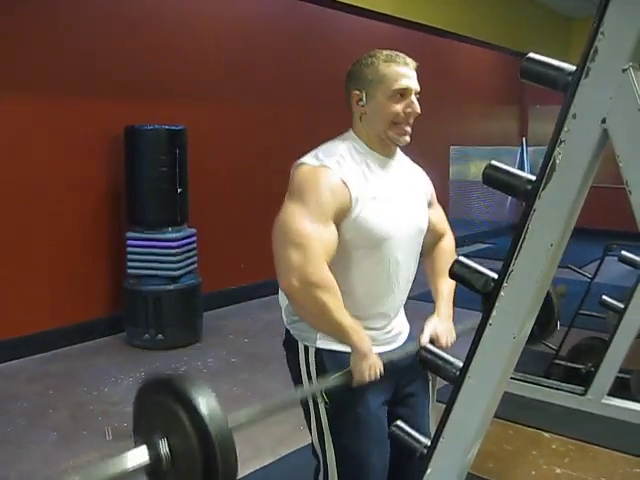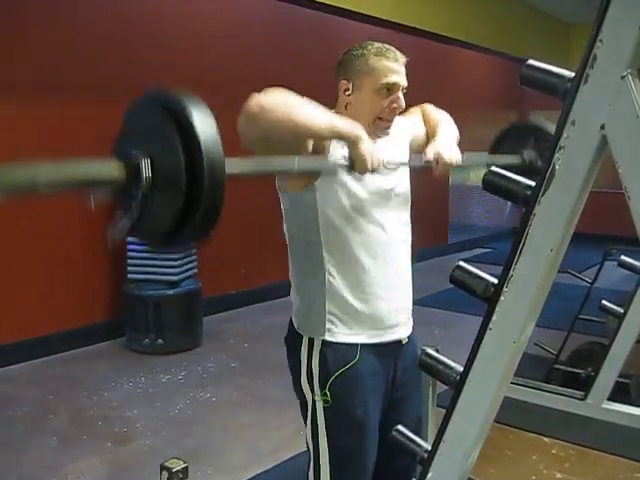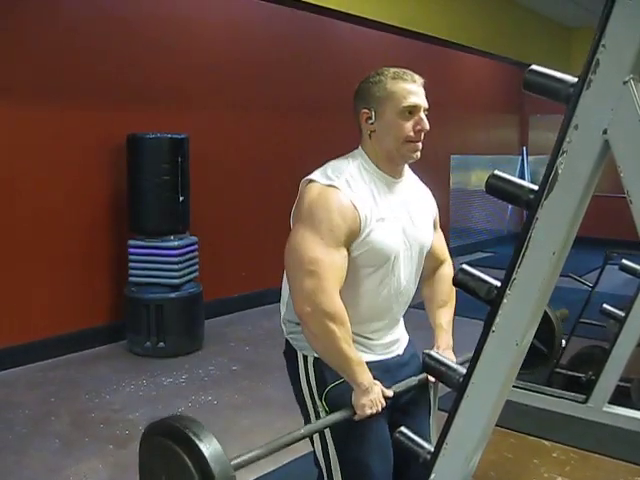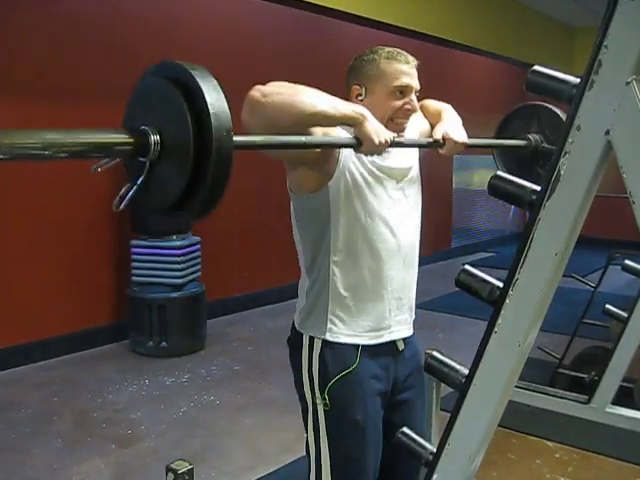
dt=0.7s
person 1, frame 1
left shoulder: (413, 174)
right shoulder: (326, 174)
left elbow: (440, 239)
right elbow: (302, 275)
left wrist: (443, 311)
right wrist: (357, 347)
left hip: (397, 343)
right hip: (333, 354)
person 1, frame 2
left shoulder: (396, 136)
right shoulder: (315, 142)
left elbow: (430, 113)
right elbow: (259, 111)
left wrist: (444, 137)
right wrist: (351, 132)
left hip: (398, 336)
right hip: (336, 345)
person 1, frame 3
left shoulder: (420, 193)
right shoulder: (333, 194)
left elbow: (438, 267)
right elbow: (313, 302)
left wrist: (444, 342)
right wrist: (359, 381)
left hip: (397, 353)
right hip: (330, 362)
person 1, frame 4
left shoulder: (404, 139)
right shoulder: (325, 148)
left elbow: (436, 106)
right elbow: (261, 103)
left wrist: (449, 123)
right wrist: (358, 118)
left hip: (400, 341)
right hip: (338, 348)
